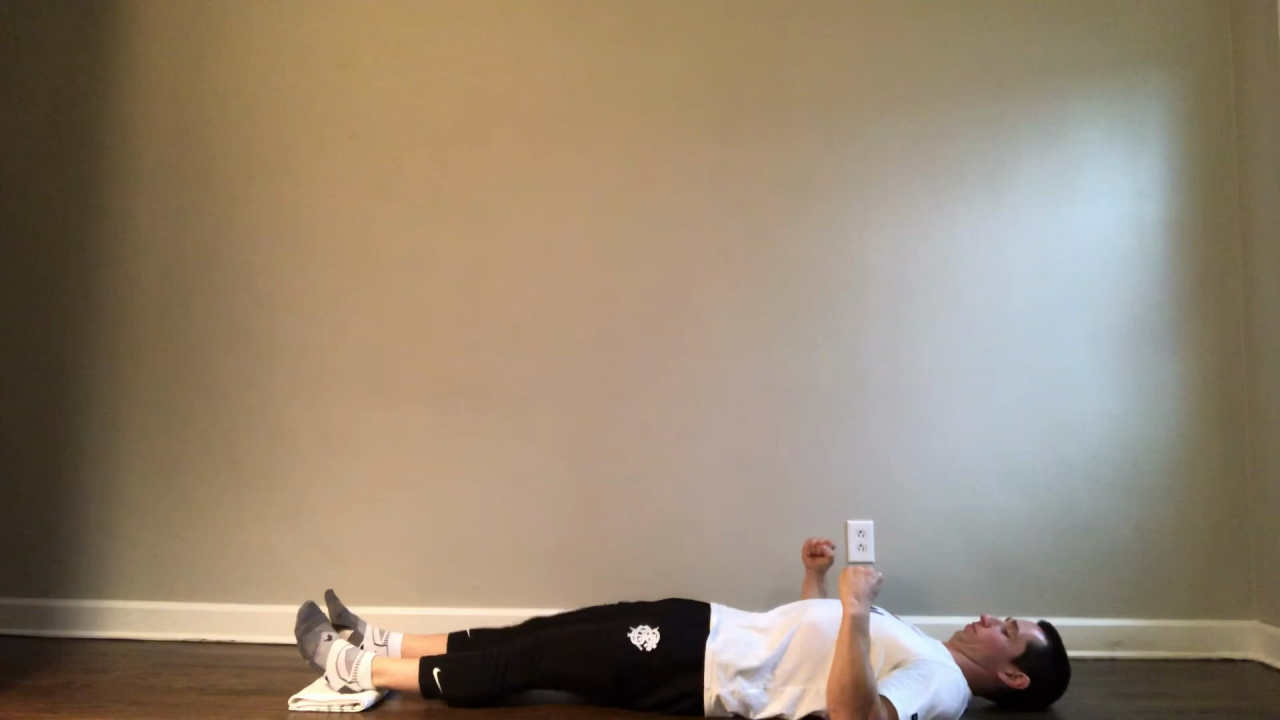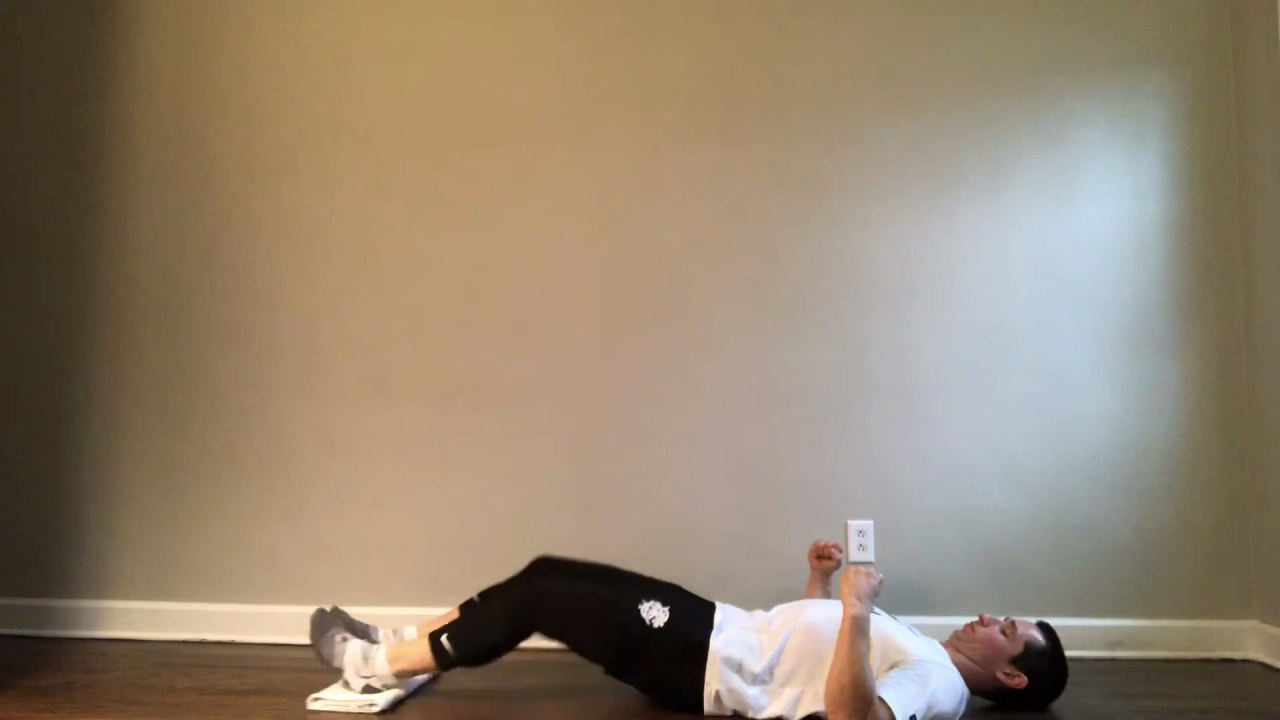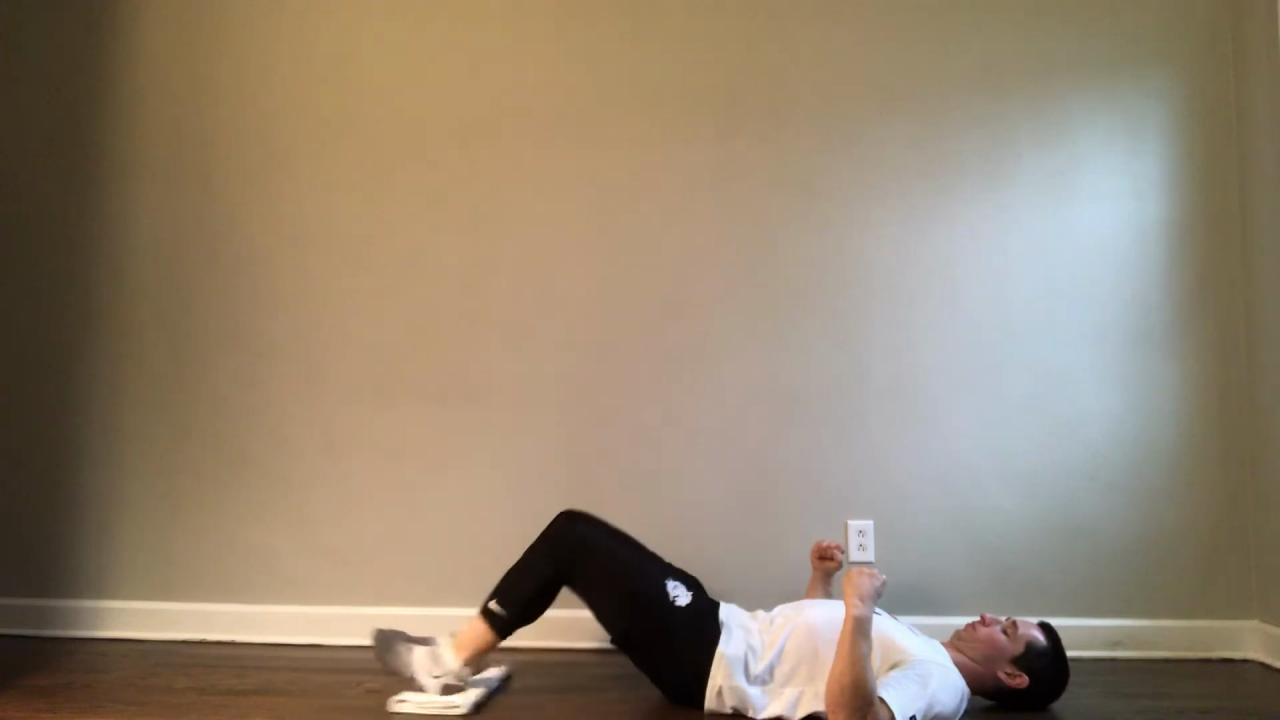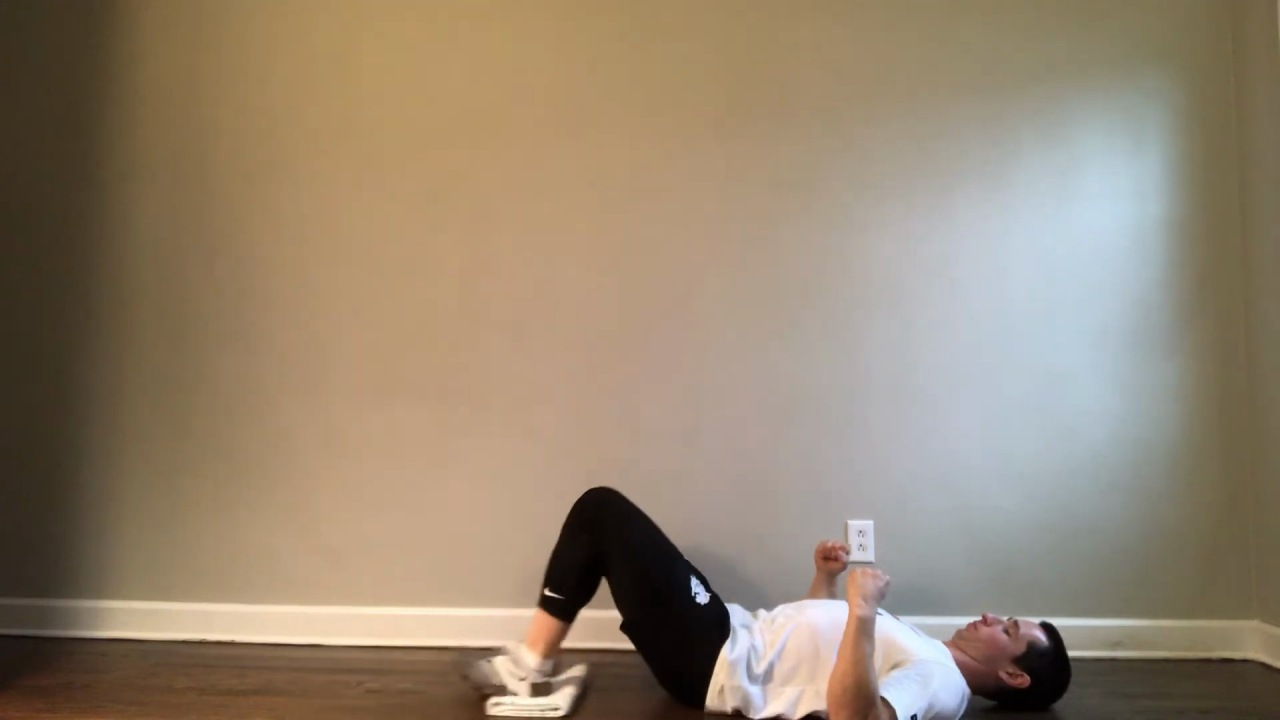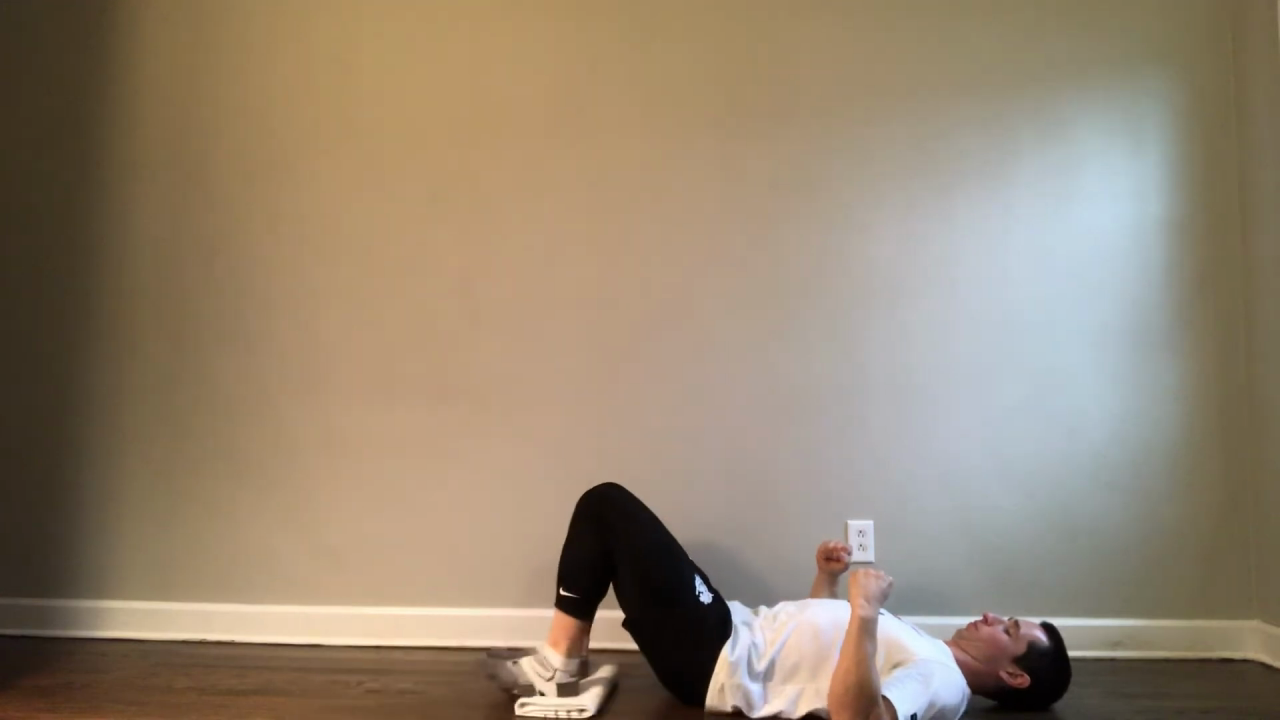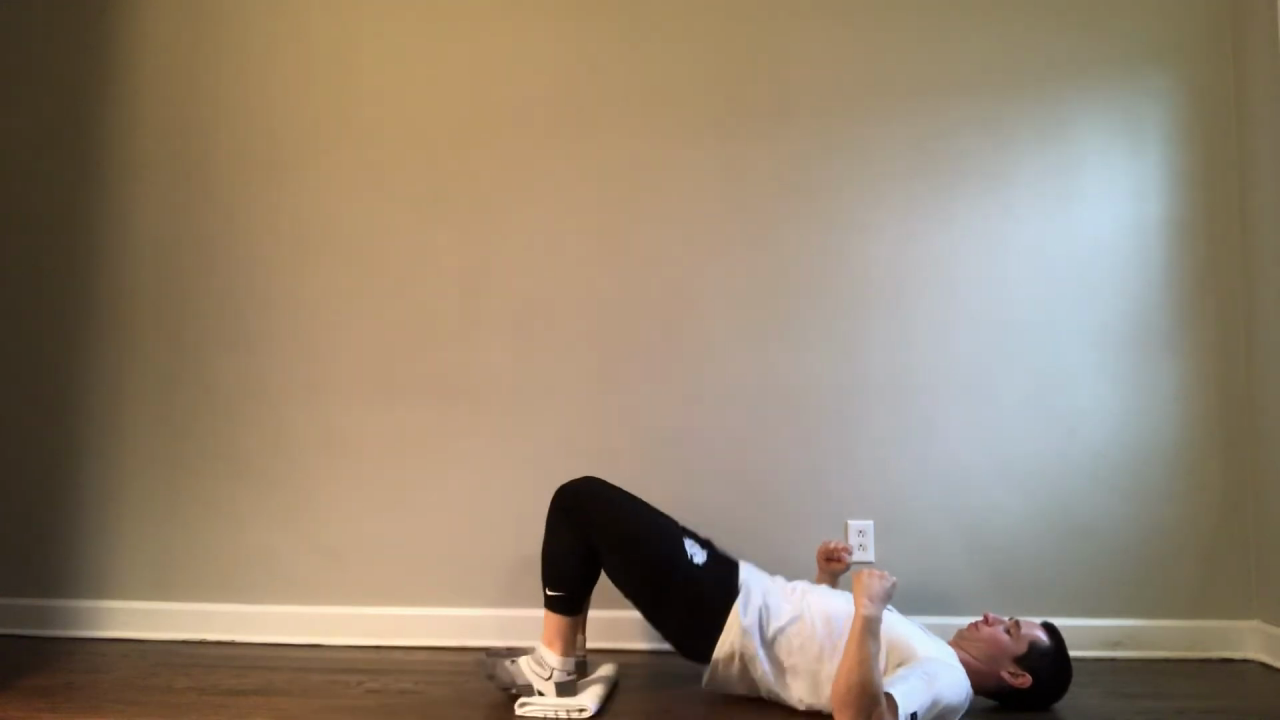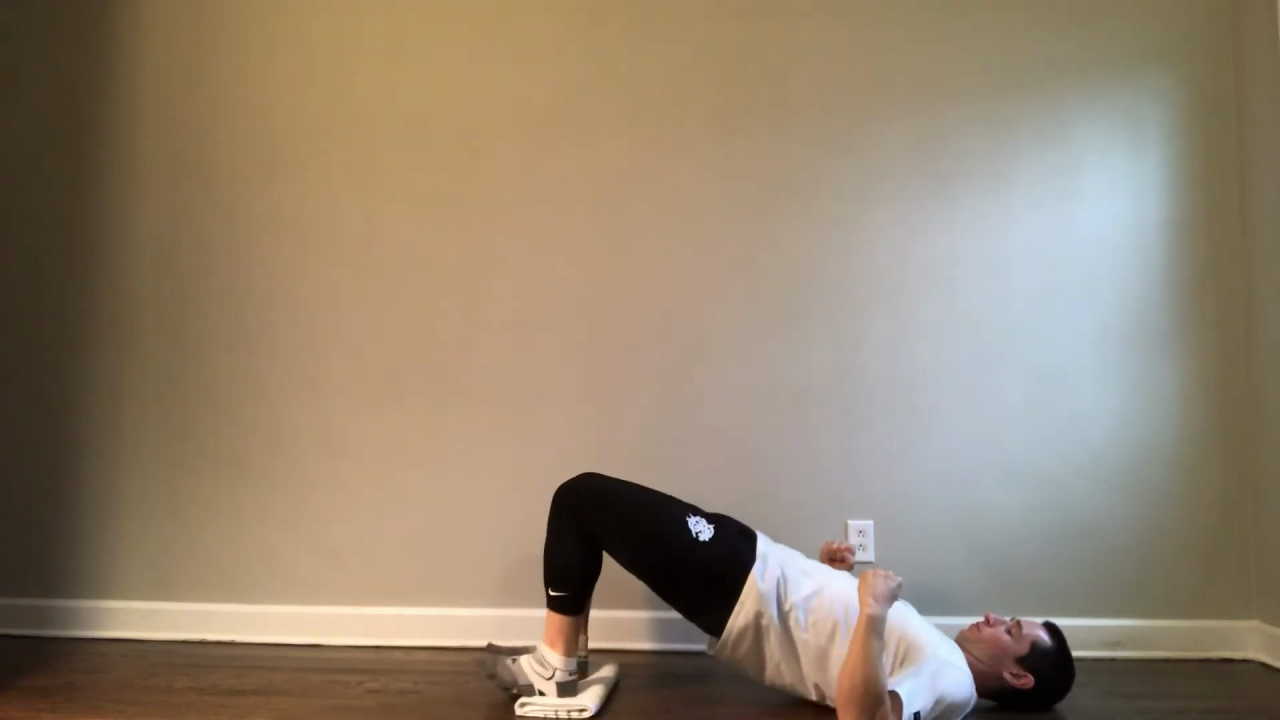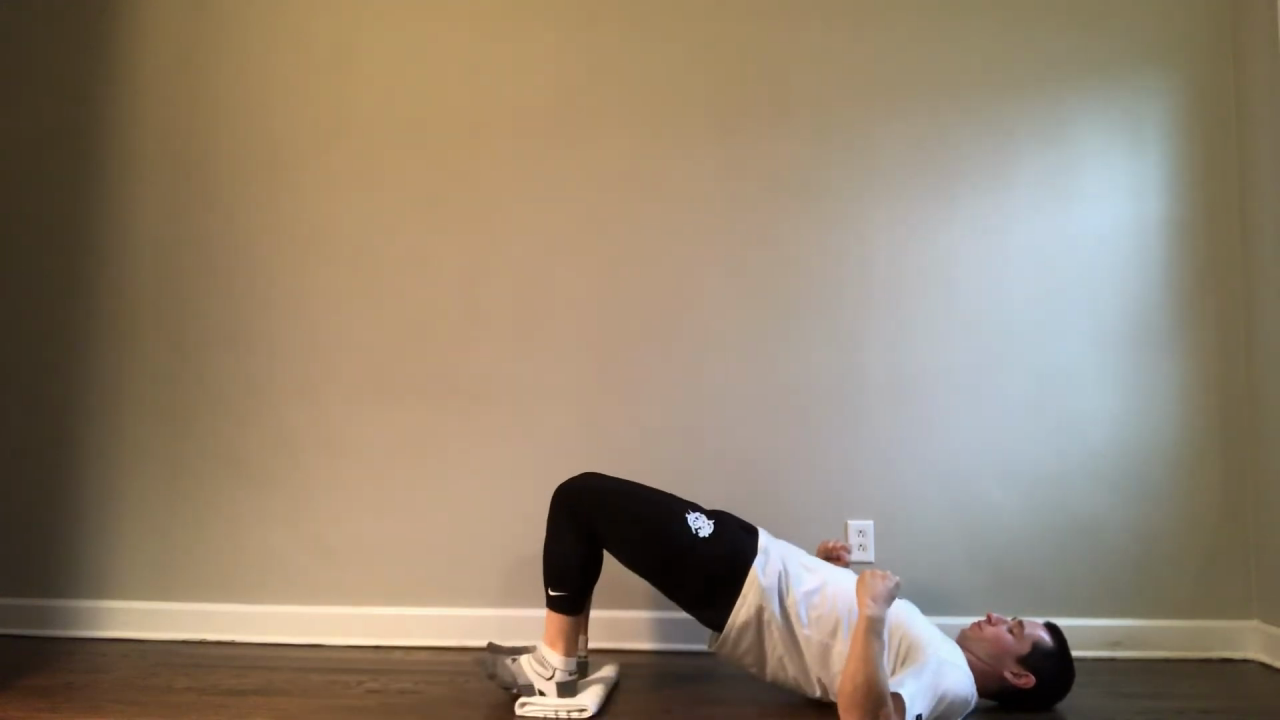
dt=0.3s
person 1, frame 1
right shoulder: (922, 650)
left wrist: (854, 609)
right wrist: (816, 578)
right hip: (716, 628)
right knee: (540, 636)
right ankle: (384, 646)
person 1, frame 2
right shoulder: (926, 656)
left wrist: (855, 609)
right wrist: (822, 579)
right hip: (716, 627)
left knee: (538, 595)
right knee: (548, 575)
right ankle: (397, 645)
person 1, frame 3
right shoulder: (927, 653)
left wrist: (857, 611)
right wrist: (822, 580)
left hip: (714, 664)
right hip: (730, 627)
left knee: (572, 537)
right knee: (577, 535)
left ankle: (452, 661)
right ankle: (455, 655)
person 1, frame 4
right shoulder: (927, 655)
left wrist: (862, 612)
right wrist: (827, 580)
left hip: (715, 665)
right hip: (731, 636)
left knee: (601, 509)
right knee: (603, 513)
left ankle: (533, 664)
right ankle: (534, 662)
person 1, frame 5
right shoulder: (928, 655)
left wrist: (864, 612)
right wrist: (828, 581)
left hip: (717, 663)
right hip: (735, 631)
left knee: (605, 506)
right knee: (607, 508)
left ankle: (557, 668)
right ankle: (558, 664)
person 1, frame 6
right shoulder: (933, 660)
left wrist: (868, 611)
right wrist: (828, 582)
left hip: (731, 616)
right hip: (744, 601)
left knee: (578, 501)
right knee: (587, 502)
left ankle: (552, 670)
right ankle: (556, 664)
person 1, frame 7
right shoulder: (939, 659)
left wrist: (872, 611)
right wrist: (837, 579)
left hip: (744, 583)
right hip: (752, 574)
left knee: (581, 498)
right knee: (587, 497)
left ankle: (554, 668)
right ankle: (557, 662)
person 1, frame 8
right shoulder: (938, 658)
left wrist: (873, 611)
right wrist: (836, 576)
left hip: (744, 578)
right hip: (752, 568)
left knee: (580, 497)
right knee: (586, 498)
left ankle: (553, 669)
right ankle: (557, 662)
